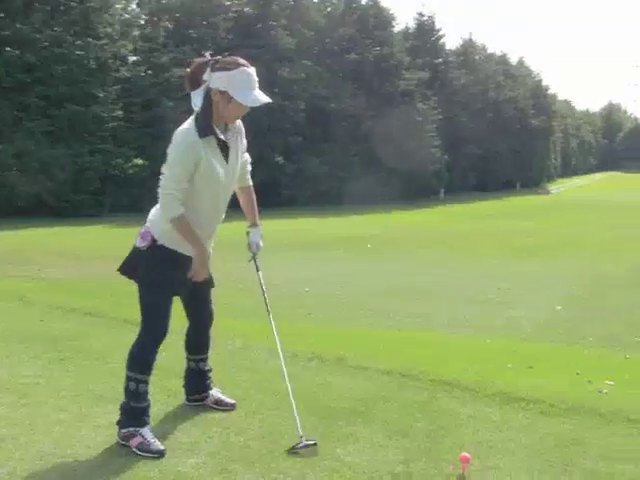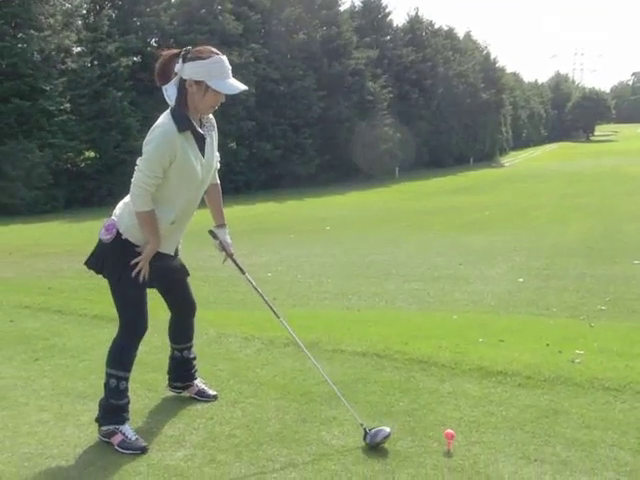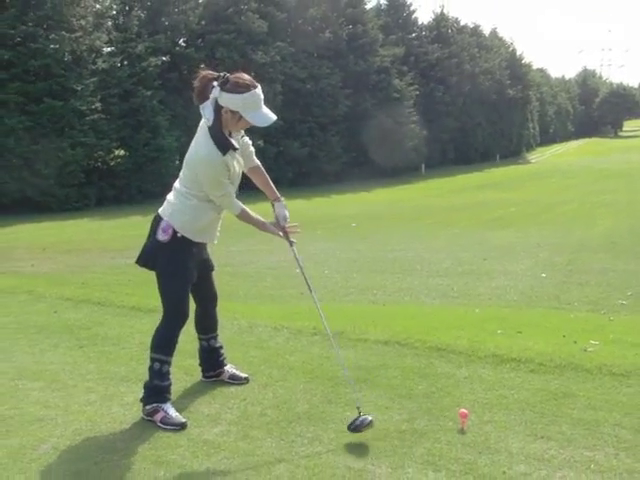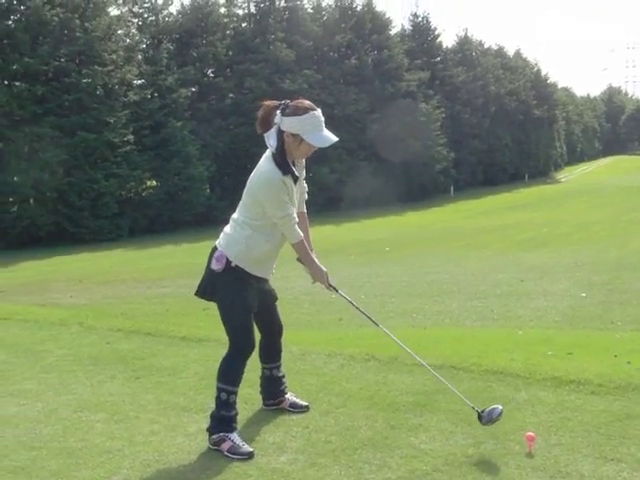
dt=1s
person 1, frame 1
left shoulder: (234, 131)
right shoulder: (189, 138)
left elbow: (242, 181)
right elbow: (171, 203)
left wrist: (254, 229)
right wrist: (201, 250)
left hip: (193, 247)
right hip: (164, 245)
left knee: (202, 320)
right knee: (154, 330)
left ankle: (198, 389)
right ankle: (132, 422)
person 1, frame 2
left shoulder: (208, 125)
right shoulder: (167, 133)
left elbow: (210, 179)
right elbow: (141, 194)
left wrist: (221, 228)
right wrist: (152, 245)
left hip: (164, 242)
right hip: (130, 241)
left knee: (185, 309)
right knee: (134, 326)
left ankle: (182, 378)
right ankle: (111, 419)
person 1, frame 3
left shoulder: (228, 126)
right shoulder: (209, 156)
left elbow: (251, 163)
right elbow: (229, 204)
left wrist: (278, 203)
right wrist: (269, 228)
left hip: (193, 234)
right hip: (175, 235)
left knee: (207, 300)
right knee: (175, 313)
left ankle: (213, 366)
right ankle: (155, 399)
person 1, frame 4
left shoulder: (294, 161)
right shoulder: (270, 178)
left elbow: (300, 211)
right elbow: (290, 229)
left wrist: (312, 257)
right wrist: (313, 266)
left hip: (254, 266)
right hip: (233, 266)
left knee: (272, 330)
right knee: (242, 344)
left ankle: (274, 394)
right ankle: (221, 429)
